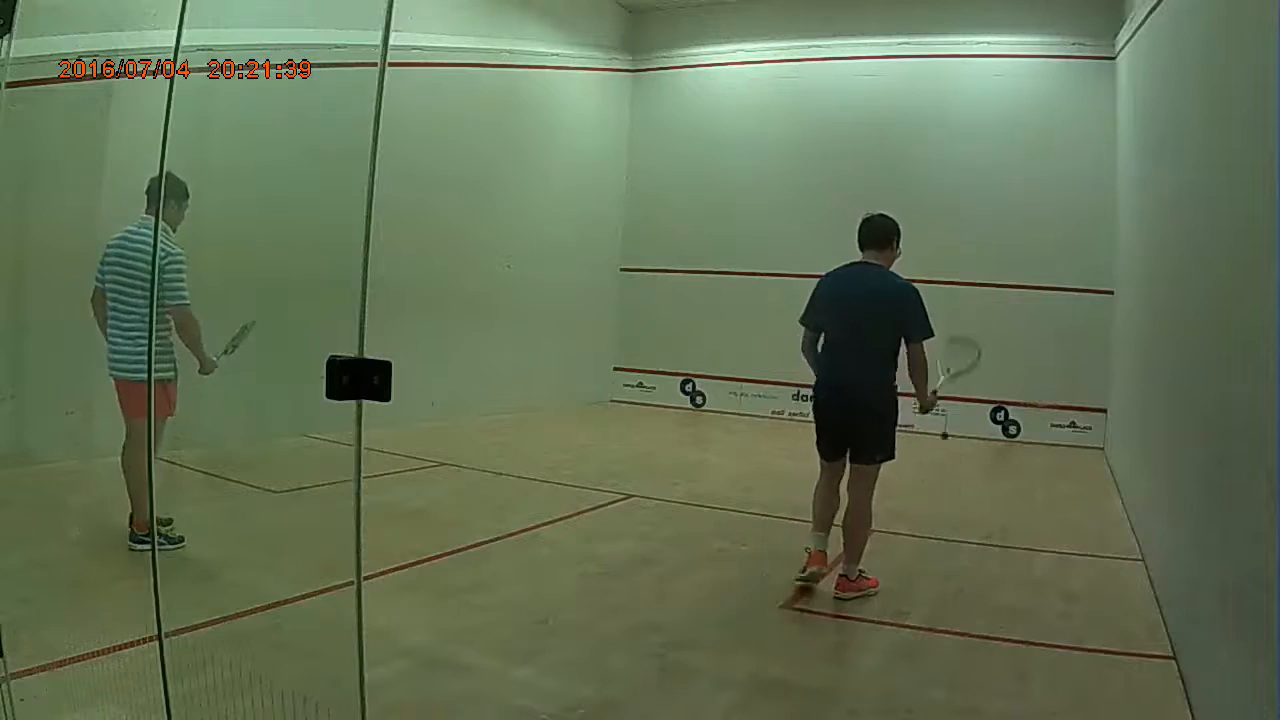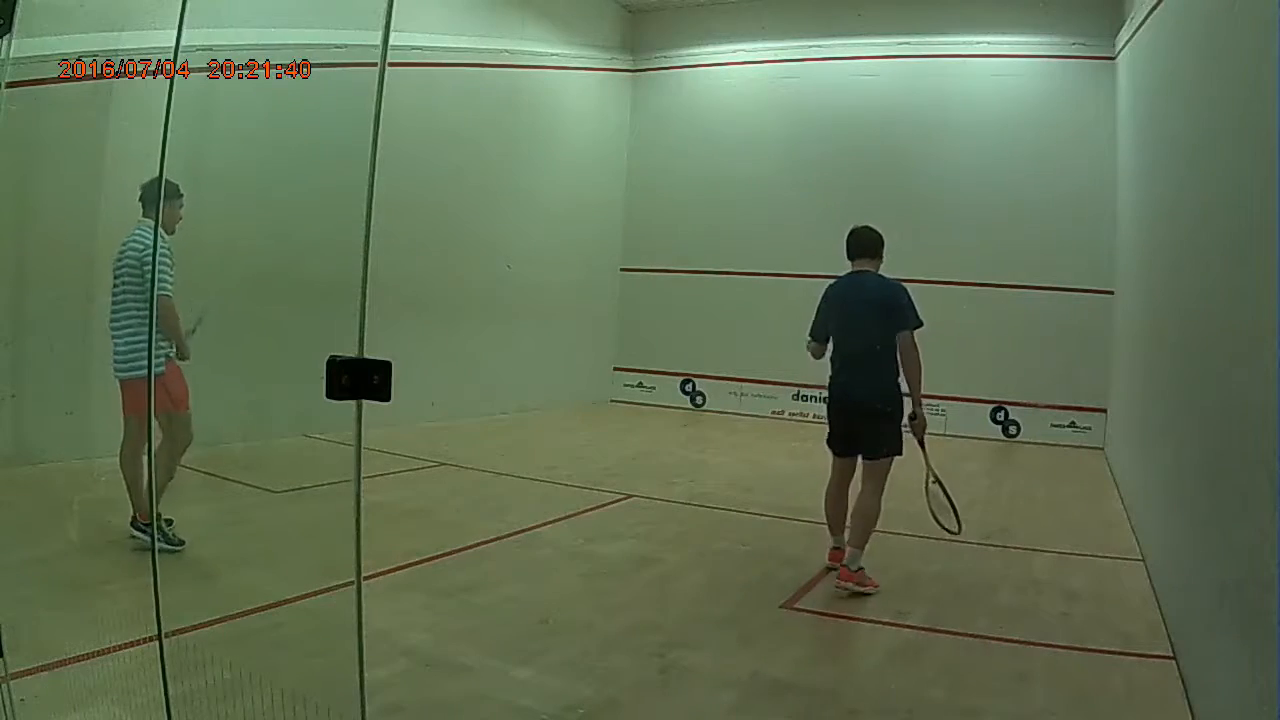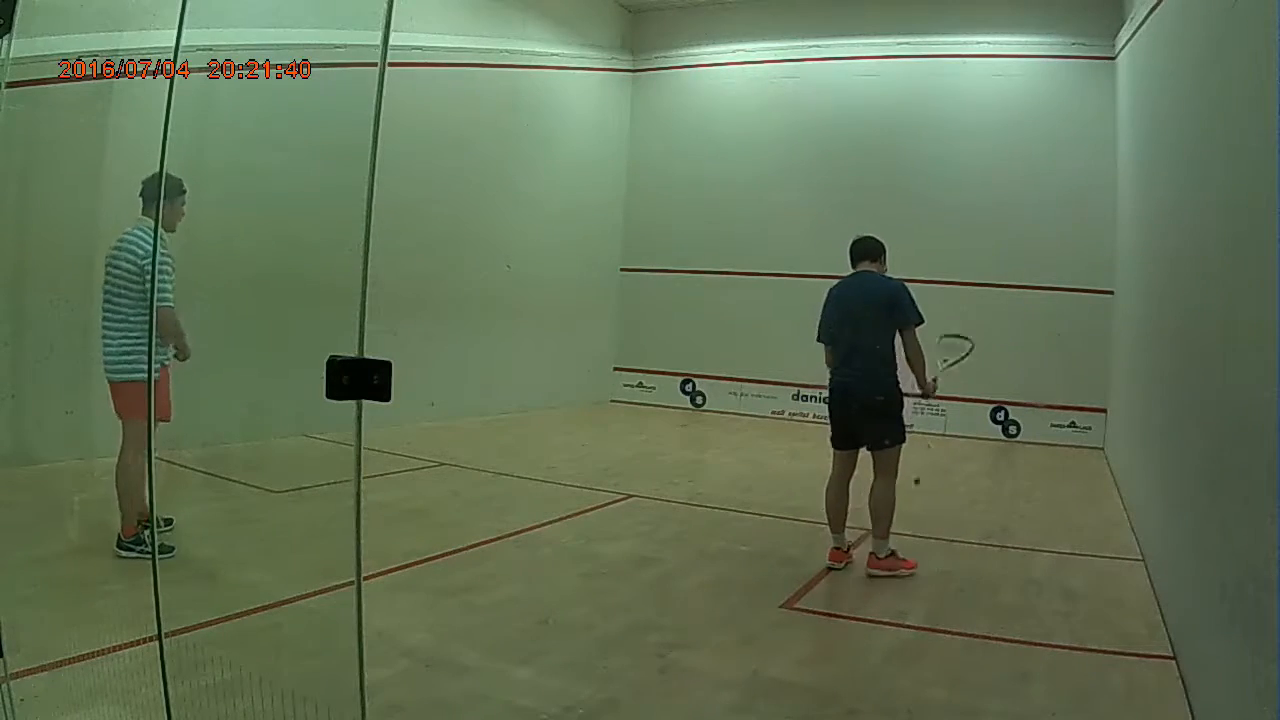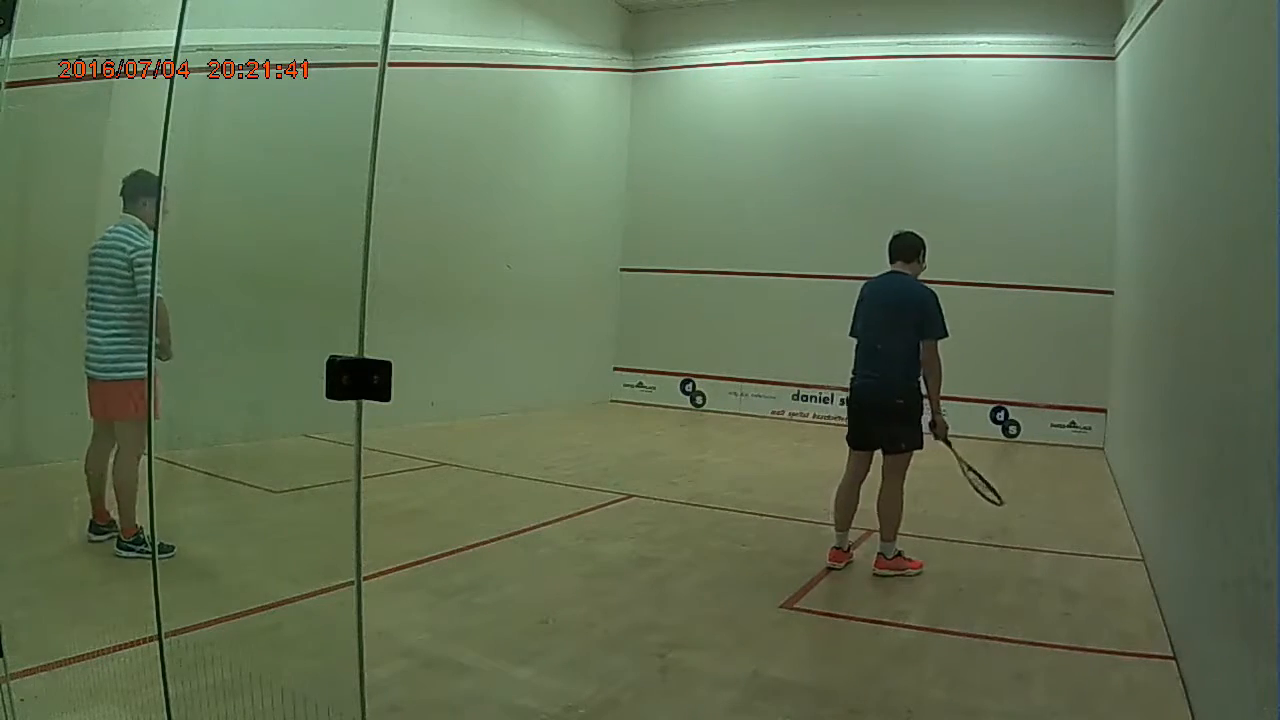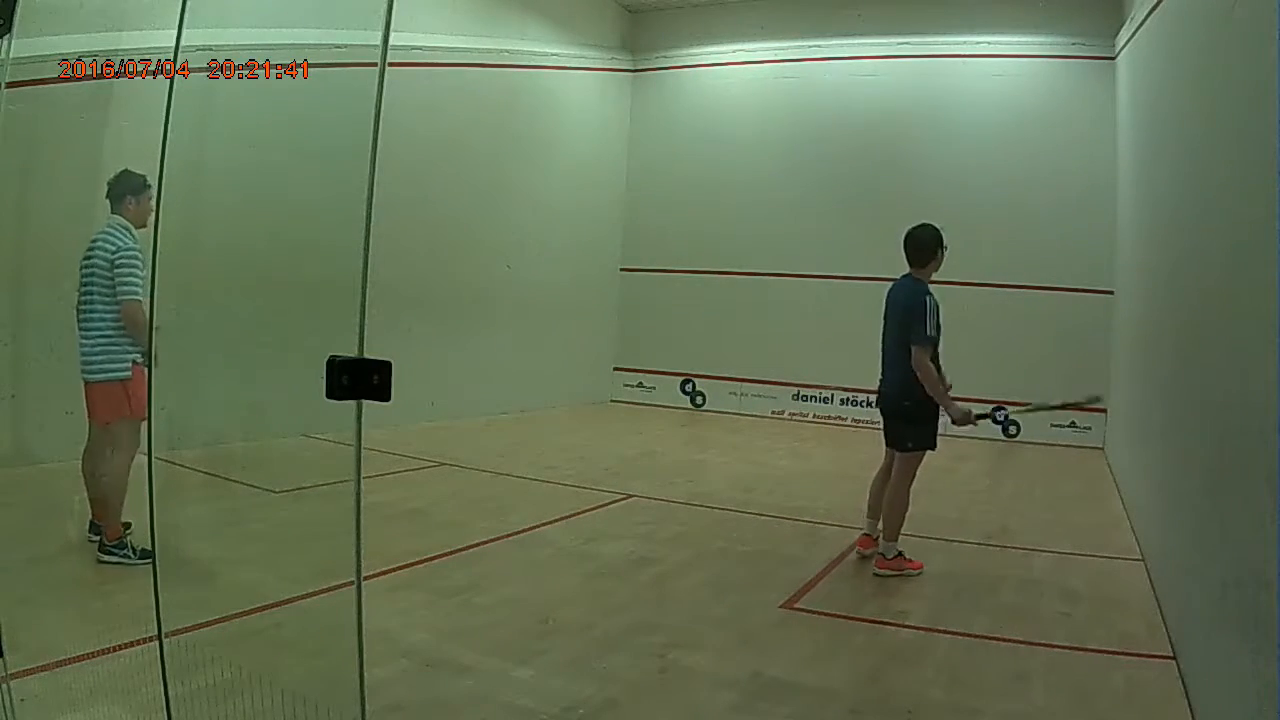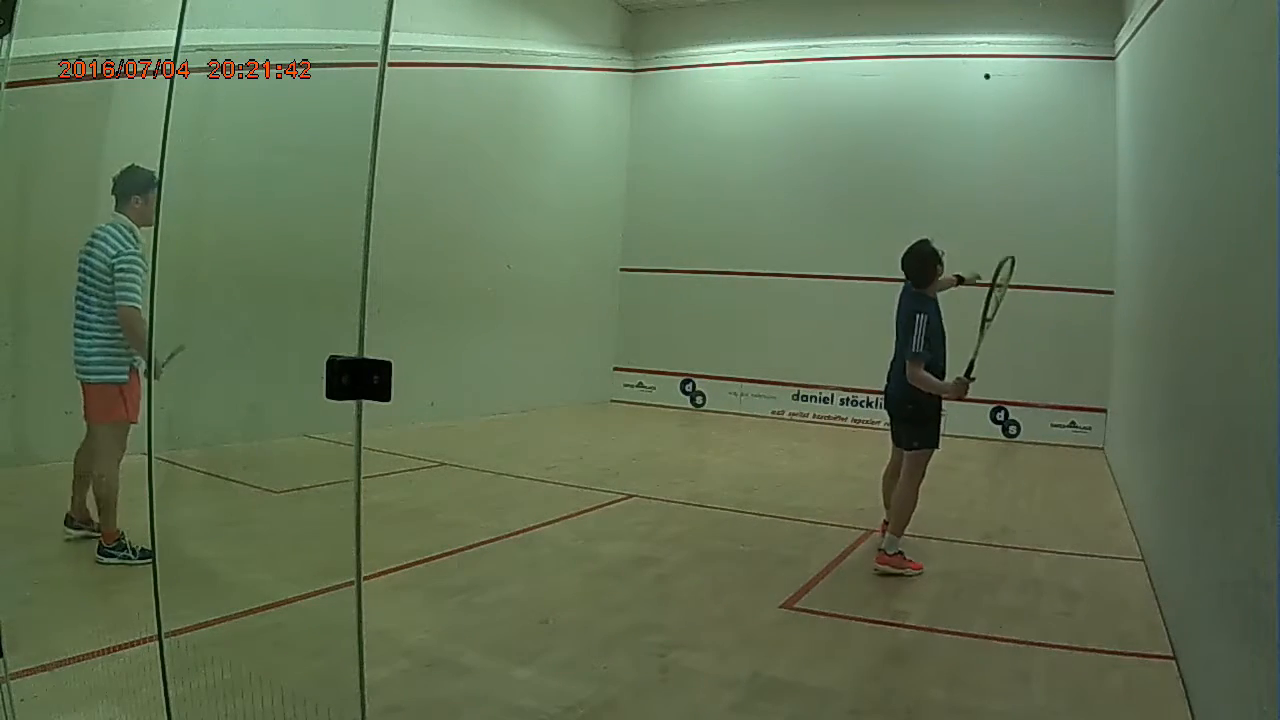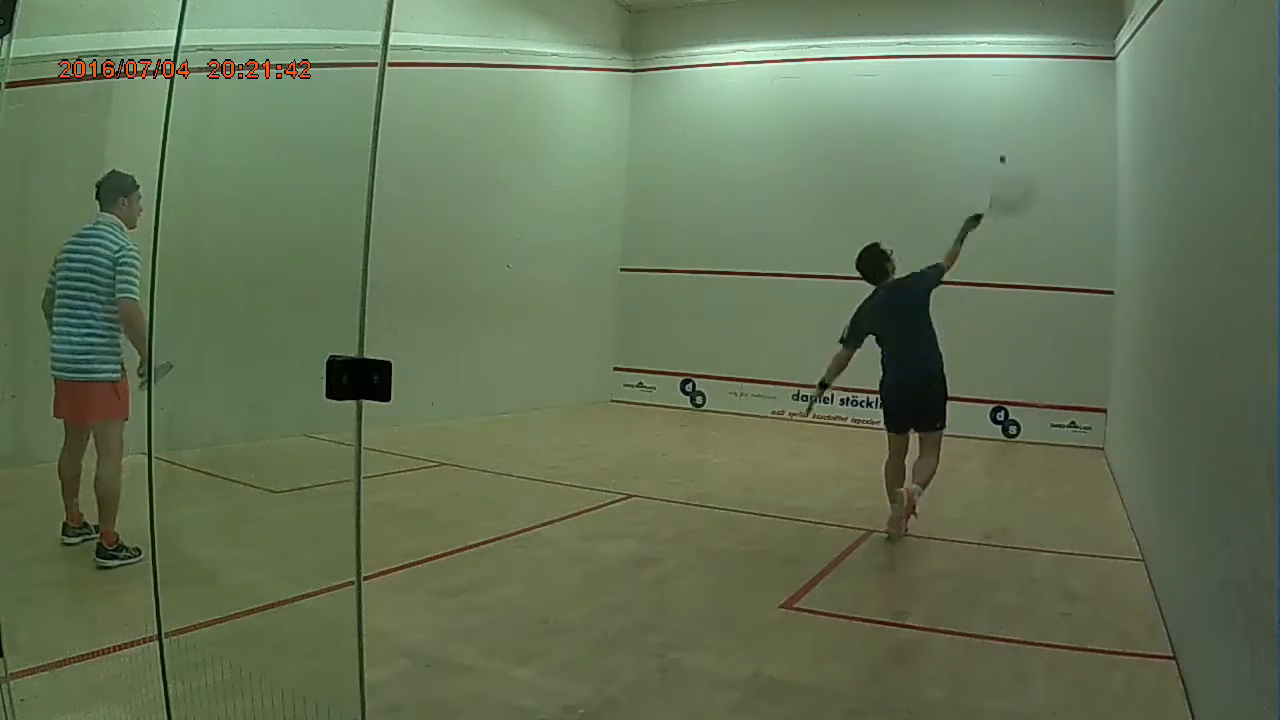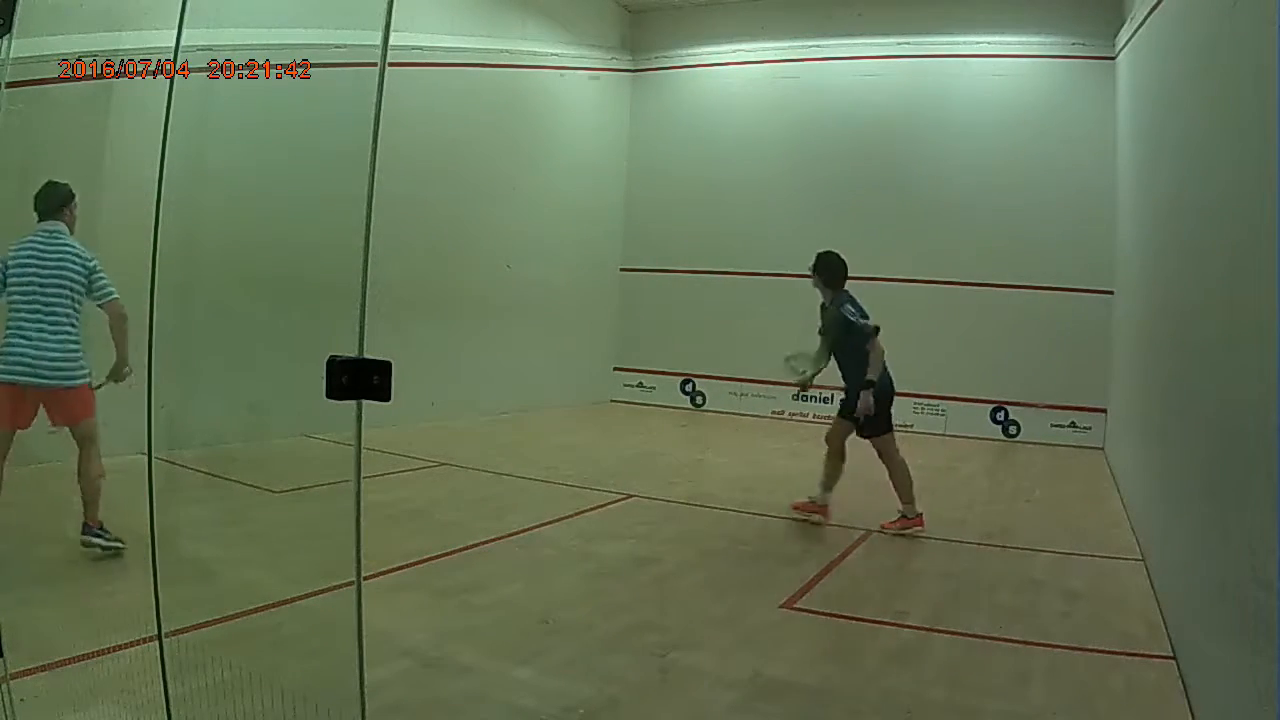
dt=0.5s
person 1, frame 1
left shoulder: (116, 243)
right shoulder: (168, 252)
left elbow: (98, 300)
right elbow: (180, 316)
right wrist: (203, 357)
left hip: (121, 360)
right hip: (151, 364)
left knee: (134, 438)
right knee: (144, 444)
left ankle: (142, 514)
right ankle: (142, 530)
person 1, frame 2
left shoulder: (129, 244)
right shoulder: (155, 245)
right elbow: (161, 305)
right wrist: (182, 344)
left hip: (128, 358)
right hip: (153, 359)
left knee: (134, 438)
right knee: (179, 435)
left ankle: (143, 514)
right ankle: (147, 516)
person 1, frame 3
left shoulder: (123, 242)
right shoulder: (155, 250)
right elbow: (163, 315)
right wrist: (182, 346)
left hip: (119, 359)
right hip: (142, 363)
left knee: (134, 443)
right knee: (136, 448)
left ankle: (141, 515)
right ankle: (130, 536)
person 1, frame 4
left shoulder: (101, 243)
right shoulder: (141, 245)
right elbow: (152, 306)
right wrist: (166, 344)
left hip: (99, 359)
right hip: (128, 362)
left knee: (102, 440)
right knee: (131, 447)
left ankle: (100, 520)
right ankle: (129, 536)
person 1, frame 5
left shoulder: (96, 243)
right shoulder: (125, 246)
right elbow: (131, 310)
right wrist: (149, 347)
left hip: (94, 360)
right hip: (119, 362)
left knee: (99, 442)
right knee: (123, 448)
left ankle: (100, 520)
right ankle: (112, 539)
person 1, frame 6
left shoulder: (97, 237)
right shoulder: (127, 251)
right elbow: (129, 316)
right wrist: (152, 357)
left hip: (90, 358)
right hip: (113, 364)
left knee: (94, 440)
right knee: (110, 452)
left ankle: (77, 515)
right ankle: (110, 541)
person 1, frame 7
left shoulder: (71, 243)
right shoulder: (123, 249)
left elbow: (48, 304)
right elbow: (129, 311)
right wrist: (146, 356)
left hip: (64, 362)
right hip: (101, 364)
left knee: (74, 441)
right knee: (110, 452)
left ankle: (73, 523)
right ankle: (108, 543)
person 1, frame 8
right shoulder: (82, 258)
right elbow: (117, 313)
right wrist: (122, 359)
right hip: (67, 369)
right knee: (89, 445)
right ankle: (92, 525)
person 2, frame 1
left shoulder: (829, 282)
right shoulder: (902, 292)
left elbow: (807, 345)
right elbow: (916, 357)
right wrist: (923, 396)
left hip: (829, 397)
right hip: (873, 402)
left knee: (829, 477)
right knee: (861, 490)
left ankle: (817, 551)
right ankle: (850, 576)
person 2, frame 2
left shoulder: (832, 293)
right shoulder: (893, 292)
left elbow: (818, 351)
right elbow: (907, 350)
left wrist: (817, 343)
right wrist: (917, 404)
left hip: (841, 396)
right hip: (879, 399)
left knee: (840, 476)
right knee: (872, 484)
left ankle: (837, 548)
right ankle: (851, 566)
person 2, frame 3
left shoulder: (835, 293)
right shoulder: (894, 289)
left elbow: (829, 356)
right elbow: (911, 345)
right wrist: (924, 384)
left hip: (840, 391)
right hip: (879, 392)
left knee: (840, 471)
right knee: (885, 473)
left ankle: (838, 548)
right ankle: (881, 554)
person 2, frame 4
left shoulder: (867, 289)
right shoulder: (923, 296)
right elbow: (929, 359)
right wrist: (936, 411)
left hip: (861, 391)
right hip: (899, 397)
left knee: (854, 471)
right knee: (893, 477)
left ankle: (839, 548)
right ankle: (887, 555)
person 2, frame 5
left shoulder: (899, 289)
right shoulder: (923, 299)
right elbow: (920, 362)
left wrist: (939, 375)
right wrist: (949, 406)
left hip: (890, 392)
right hip: (912, 398)
left knee: (889, 466)
right knee: (902, 475)
left ankle: (869, 535)
right ankle: (888, 554)
person 2, frame 6
left shoulder: (913, 289)
right shoulder: (920, 314)
left elbow: (936, 283)
right elbow: (915, 374)
left wrist: (960, 278)
right wrist: (948, 389)
left hip: (900, 395)
right hip: (917, 400)
left knee: (898, 462)
right knee: (912, 473)
left ankle: (890, 522)
right ankle: (890, 551)
person 2, frame 7
left shoulder: (866, 312)
right shoulder: (914, 285)
left elbow: (844, 355)
right elbow: (948, 261)
left wrist: (823, 387)
right wrist: (966, 228)
left hip: (894, 385)
right hip: (930, 382)
left knee: (896, 453)
right knee: (929, 451)
left ankle: (898, 510)
right ankle: (910, 492)
person 2, frame 8
left shoulder: (845, 308)
right shoulder: (829, 307)
left elbow: (877, 346)
right elbow: (827, 346)
left wrist: (868, 388)
right wrist: (812, 373)
left hip: (872, 390)
right hip: (860, 388)
left knee: (887, 453)
right knee: (834, 440)
left ankle: (911, 516)
right ankle: (820, 503)
